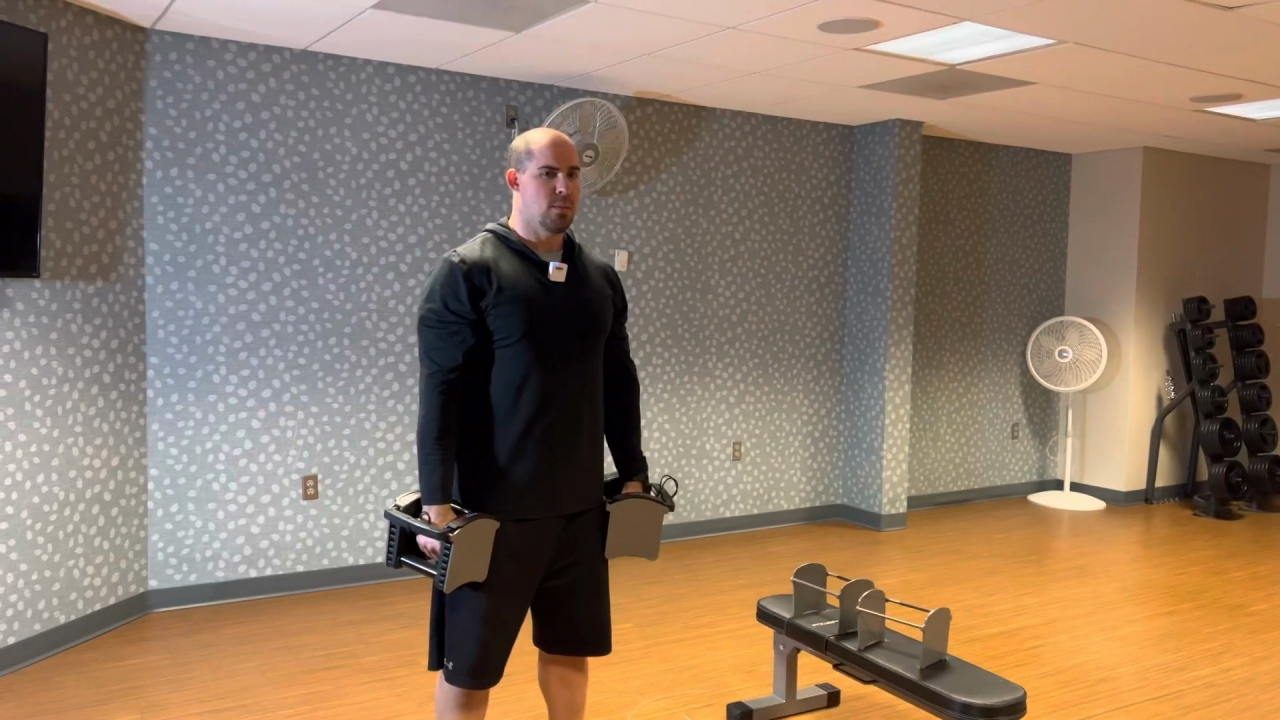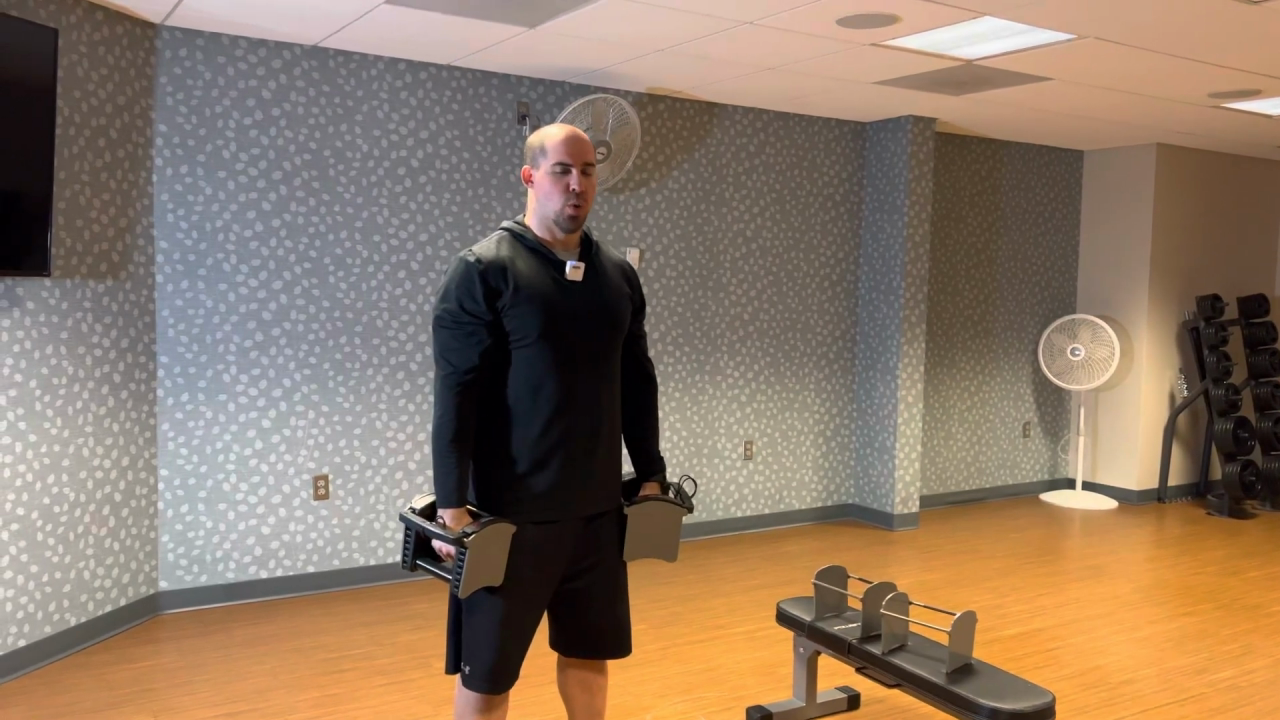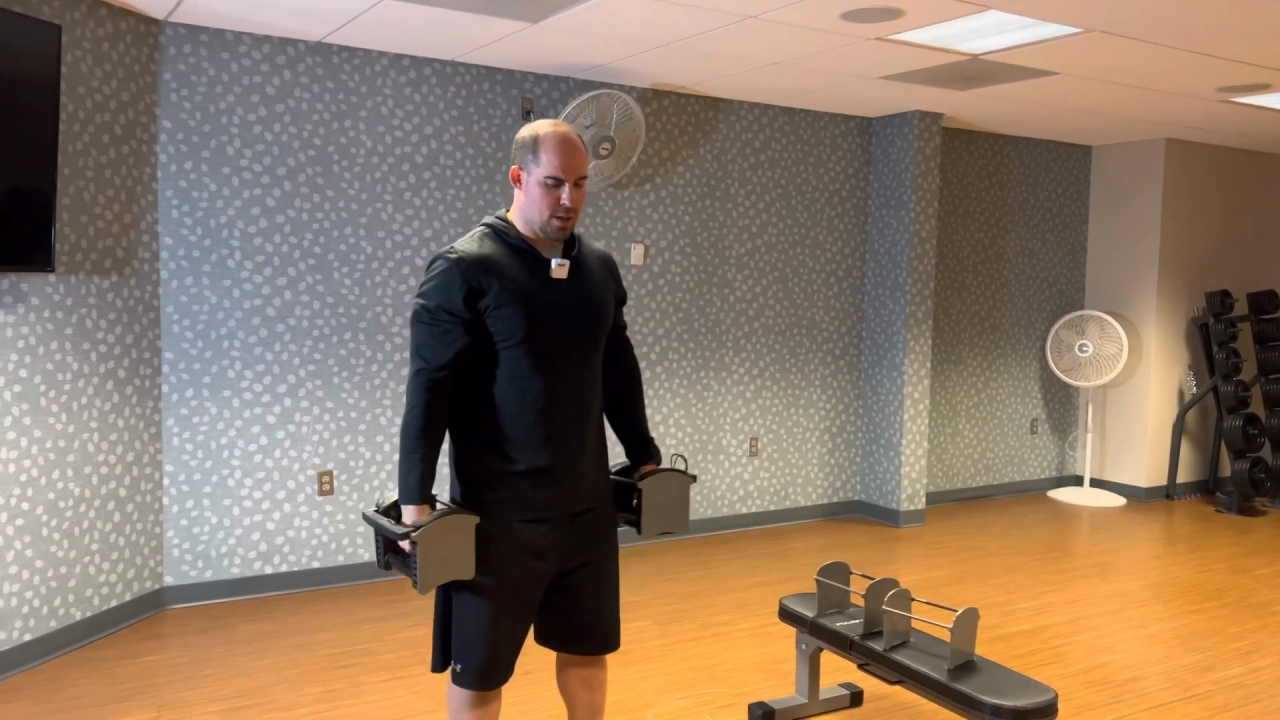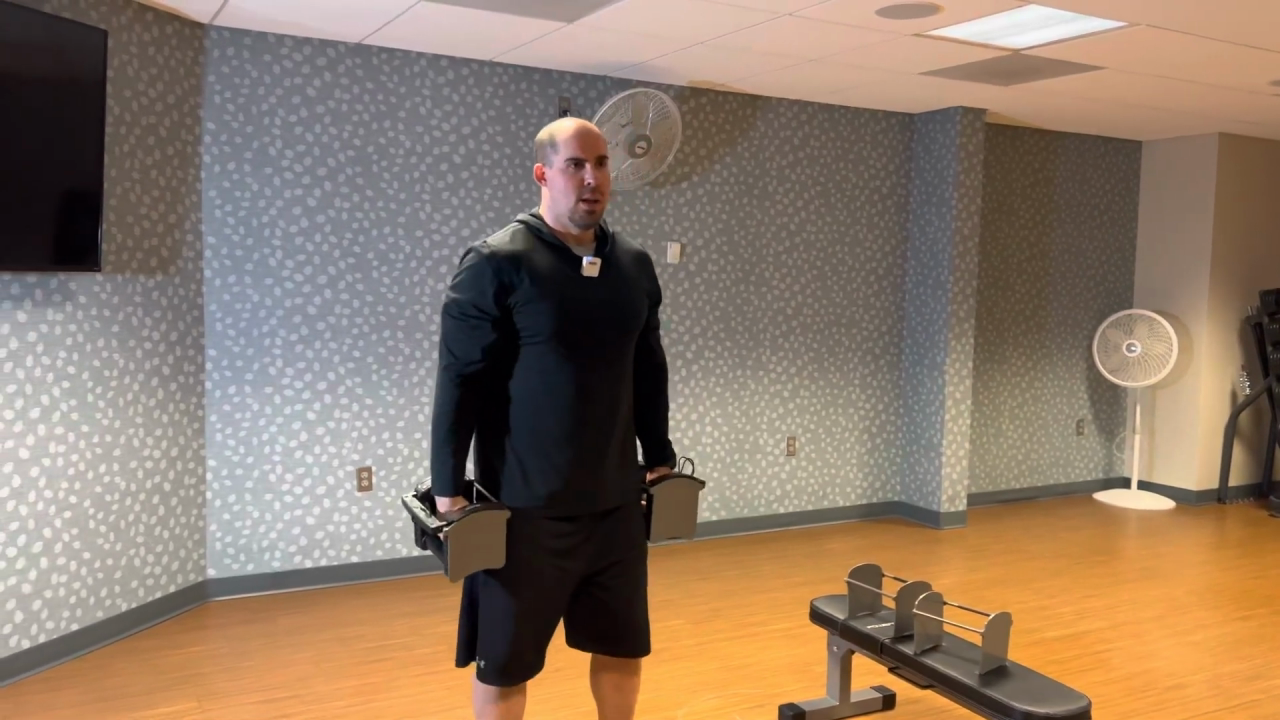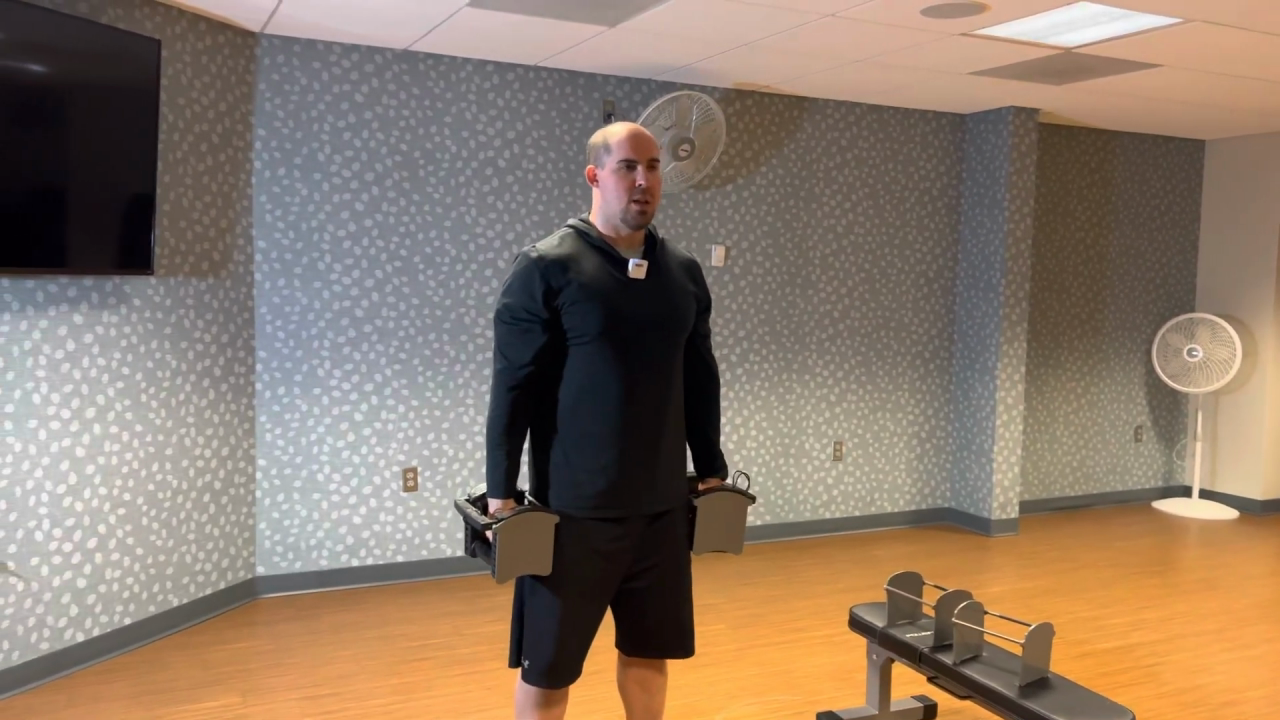
dt=1s
person 1, frame 1
left shoulder: (600, 278)
right shoulder: (468, 272)
left elbow: (619, 383)
right elbow: (441, 393)
left wrist: (633, 474)
right wrist: (436, 502)
left hip: (580, 506)
right hip: (493, 510)
left knee: (570, 649)
right knee: (469, 665)
person 1, frame 2
left shoulder: (618, 275)
right shoulder: (483, 271)
left elbow: (638, 383)
right elbow: (456, 395)
left wrist: (651, 475)
right wrist: (453, 505)
left hip: (597, 508)
right hip: (510, 513)
left knee: (590, 652)
right knee: (488, 670)
person 1, frame 3
left shoulder: (600, 268)
right shoulder: (465, 269)
left elbow: (620, 372)
right elbow: (430, 391)
left wrist: (644, 457)
right wrist: (415, 498)
left hip: (587, 501)
right hip: (498, 511)
left knee: (588, 646)
right knee: (479, 665)
person 1, frame 4
left shoulder: (634, 266)
right shoulder: (495, 264)
right elbow: (459, 382)
left wrist: (659, 457)
right wrist: (449, 488)
left hip: (615, 499)
right hip: (526, 504)
left knee: (622, 645)
right knee: (504, 660)
person 1, frame 5
left shoulder: (684, 273)
right shoulder: (545, 268)
left elbow: (700, 380)
right elbow: (513, 387)
left wrist: (711, 469)
right wrist: (501, 491)
left hip: (661, 504)
right hip: (572, 507)
left knee: (649, 649)
right knee: (548, 661)
